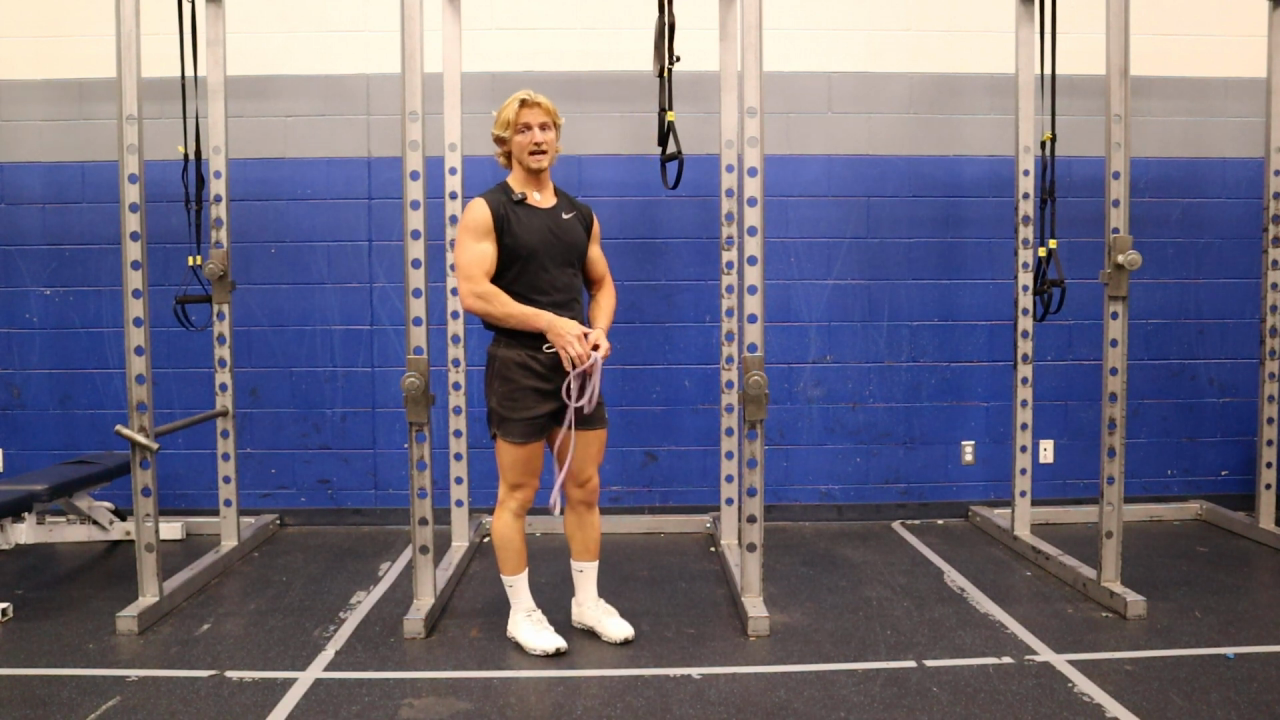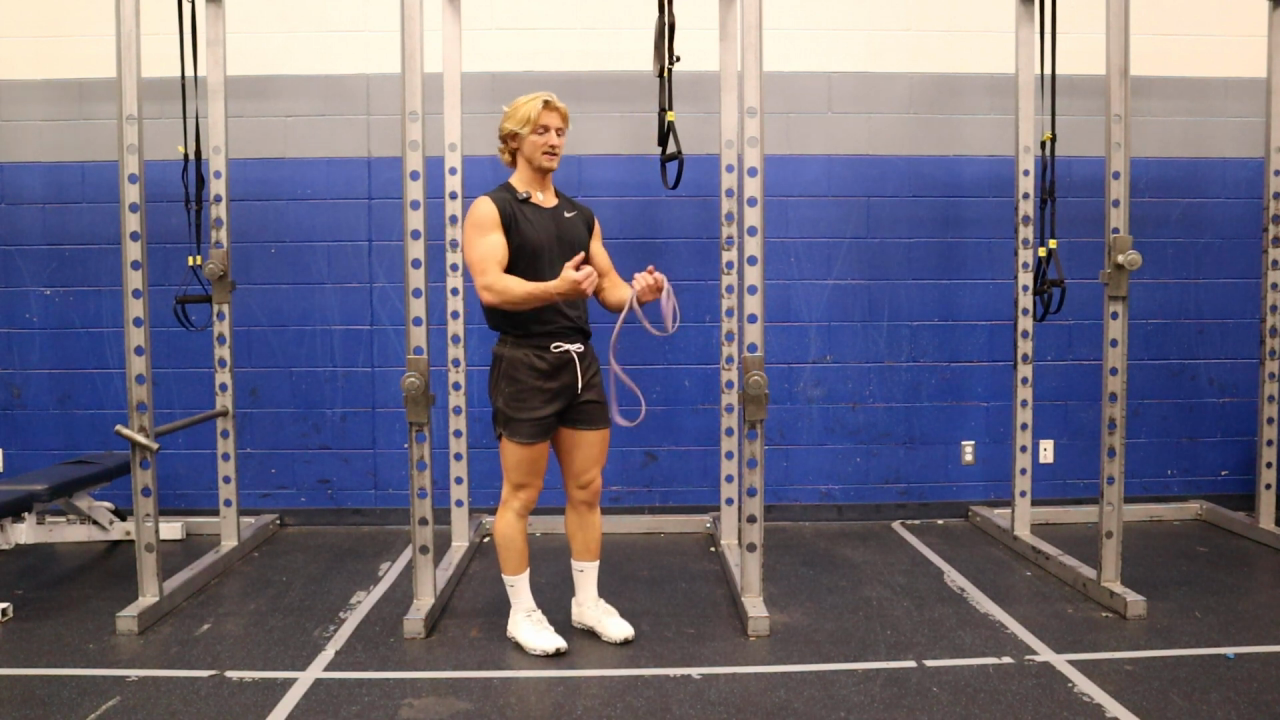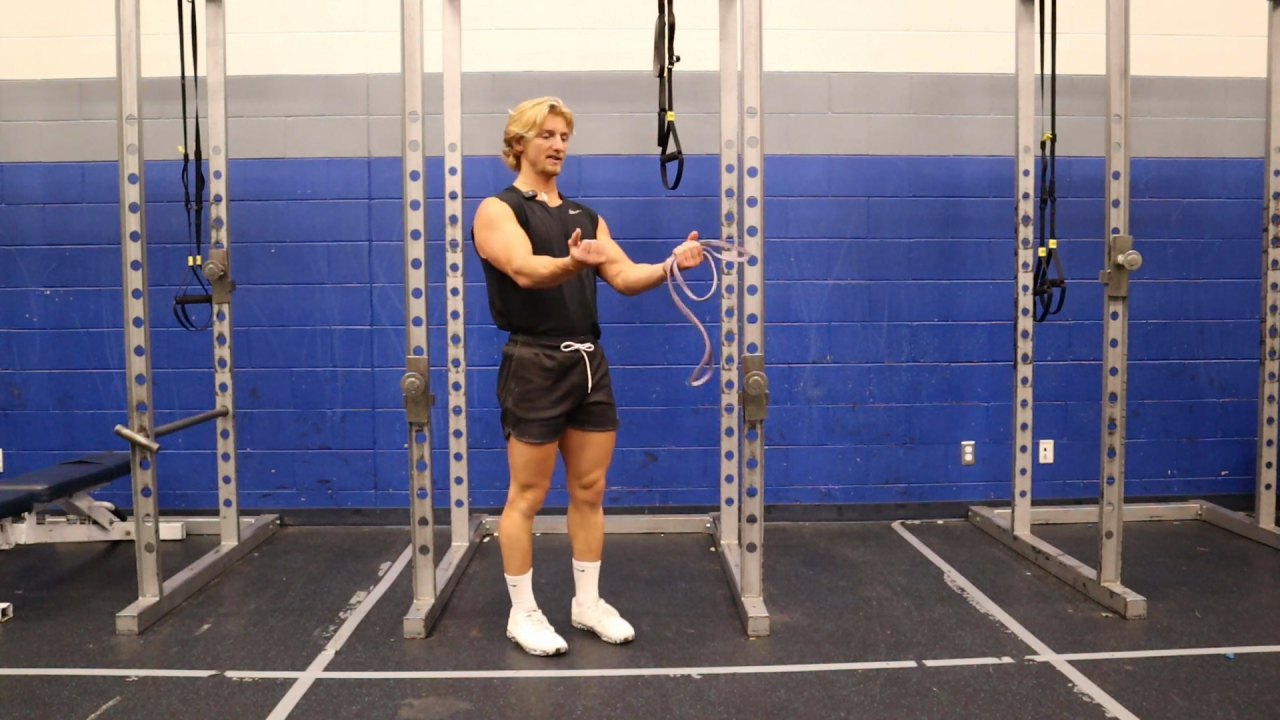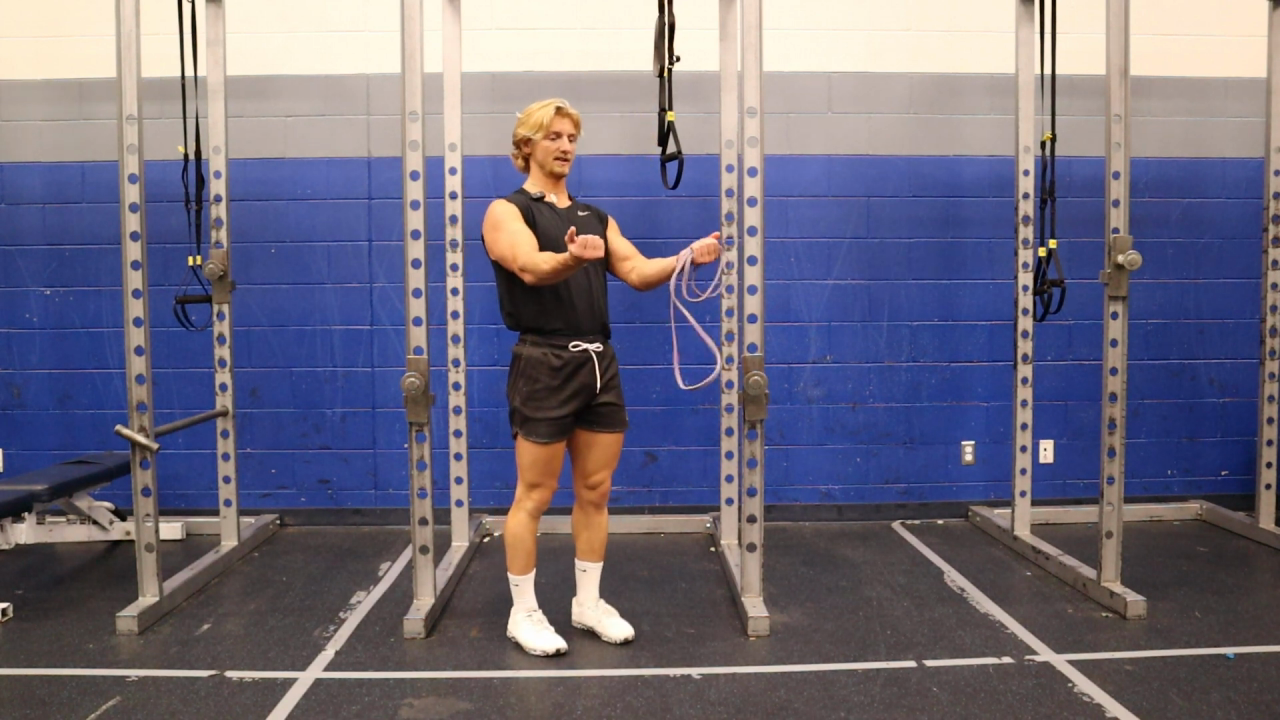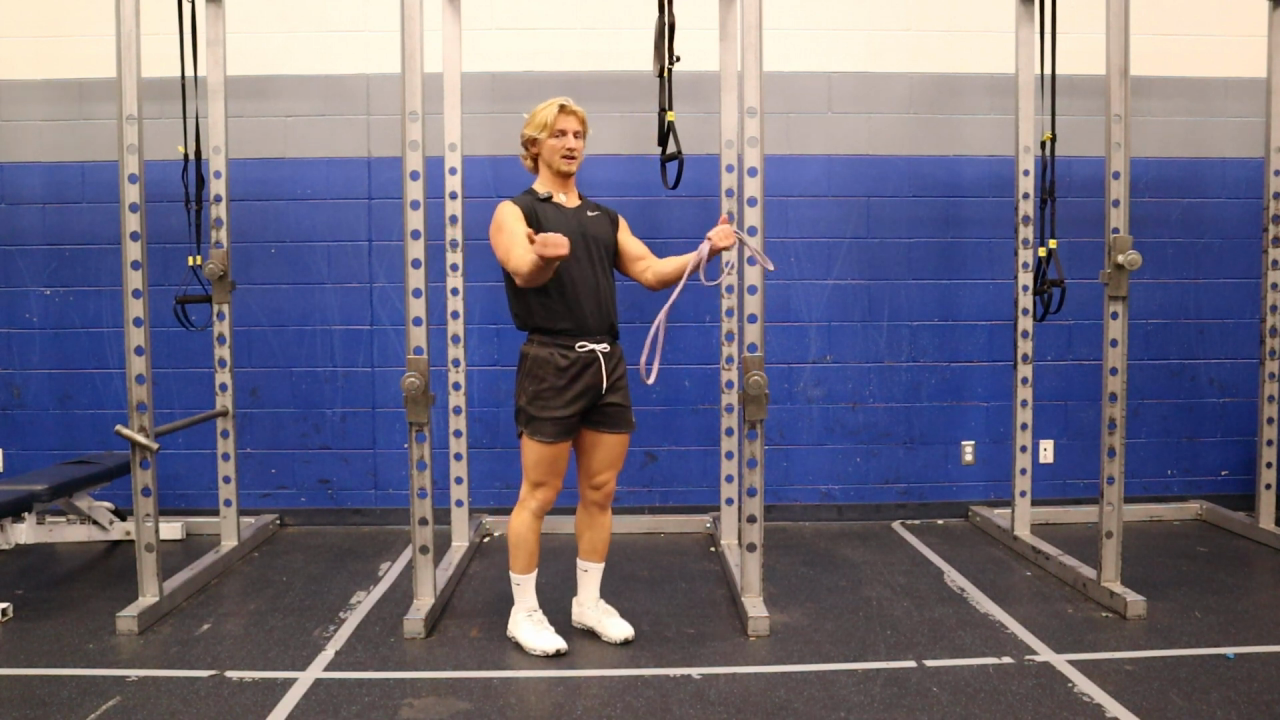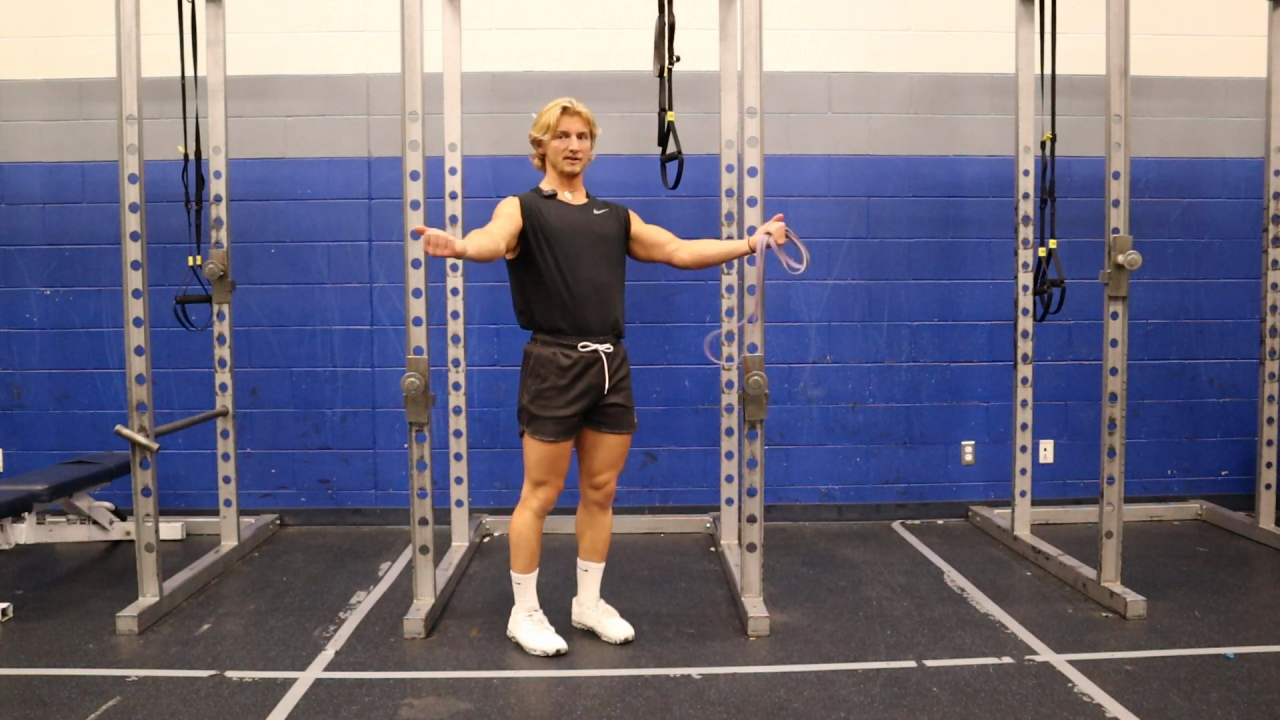
dt=0.3s
person 1, frame 1
left shoulder: (580, 214)
right shoulder: (487, 210)
left elbow: (602, 284)
right elbow: (473, 293)
left wrist: (599, 331)
right wrist: (549, 324)
left hip: (578, 367)
right hip: (520, 365)
left knee: (585, 489)
right knee: (518, 496)
left ankle: (588, 602)
right ankle: (522, 612)
person 1, frame 2
left shoulder: (580, 216)
right shoulder: (490, 208)
left elbow: (606, 282)
right elbow: (491, 286)
left wrist: (637, 289)
right wrist: (557, 288)
left hip: (582, 362)
right hip: (525, 364)
left knee: (587, 490)
right knee: (521, 495)
left ankle: (588, 601)
right ankle: (522, 612)
person 1, frame 3
left shoulder: (585, 215)
right shoulder: (497, 210)
left elbow: (623, 275)
right elbow: (525, 270)
left wrist: (671, 264)
right wrist: (573, 262)
left hip: (590, 362)
right hip: (534, 364)
left knee: (590, 491)
right knee: (527, 495)
left ankle: (588, 601)
right ankle: (523, 612)
person 1, frame 4
left shoulder: (595, 217)
right shoulder: (507, 211)
left elbow: (636, 271)
right elbow: (532, 268)
left wrist: (685, 259)
right wrist: (572, 257)
left hip: (600, 363)
right hip: (544, 364)
left knee: (595, 491)
right knee: (534, 496)
left ankle: (589, 602)
right ankle: (523, 612)
person 1, frame 5
left shoulder: (605, 218)
right shoulder: (515, 211)
left elbow: (649, 270)
right elbow: (523, 273)
left wrist: (704, 250)
right wrist: (543, 257)
left hip: (608, 363)
right hip: (551, 364)
left knee: (599, 492)
right knee: (538, 495)
left ankle: (589, 602)
right ankle: (524, 612)
person 1, frame 6
left shoulder: (615, 216)
right shoulder: (522, 209)
left elbow: (679, 251)
right elbow: (494, 239)
left wrist: (752, 242)
right wrist: (458, 247)
left hip: (611, 363)
right hip: (554, 363)
left knee: (600, 492)
right knee: (540, 495)
left ankle: (589, 602)
right ankle: (524, 612)
